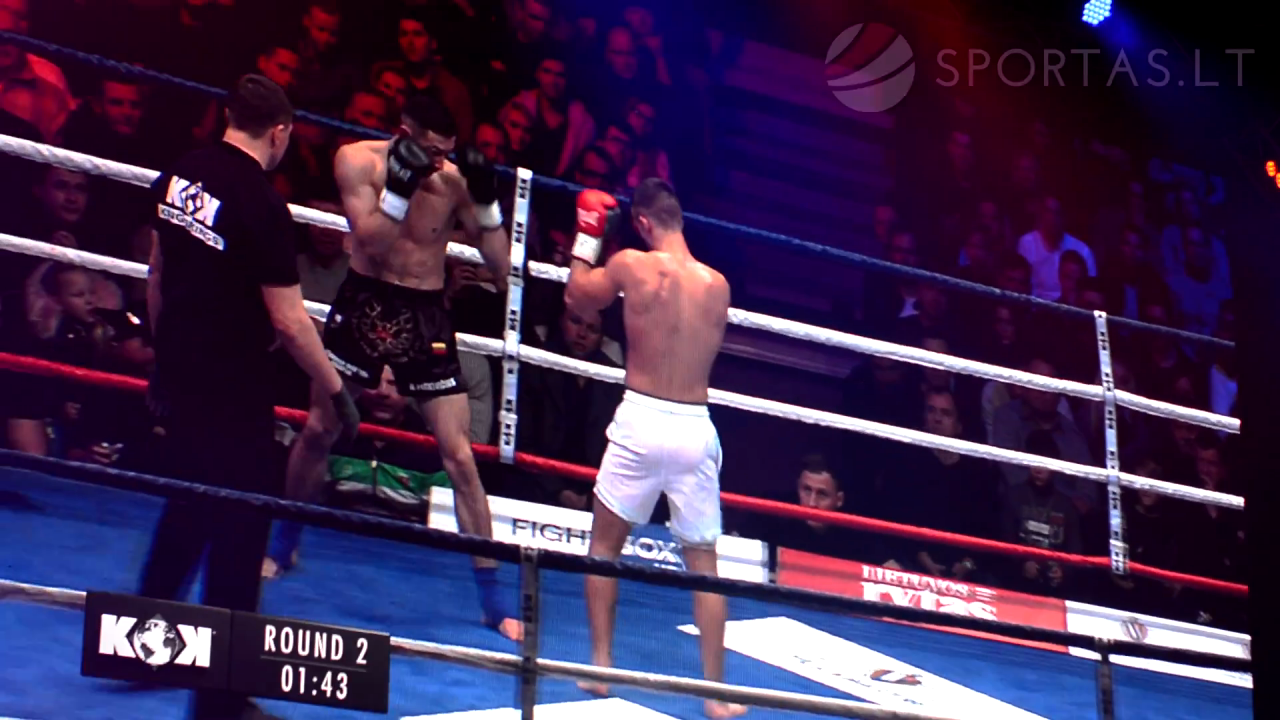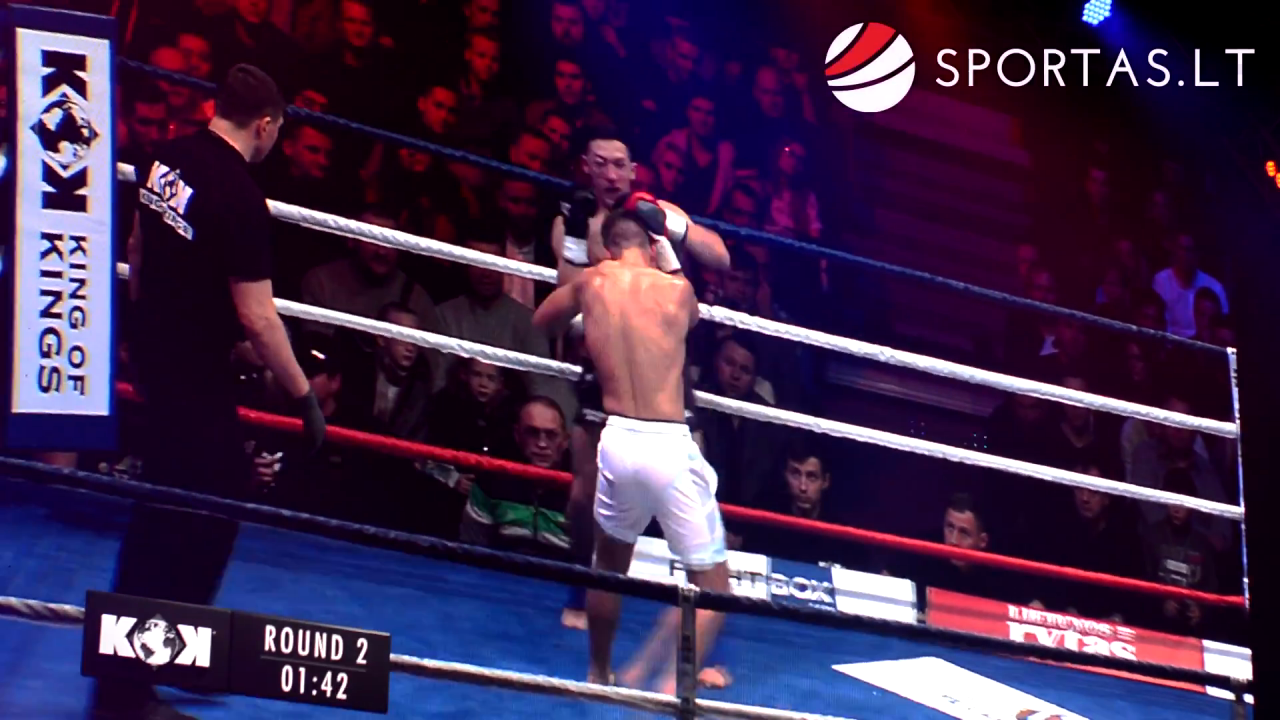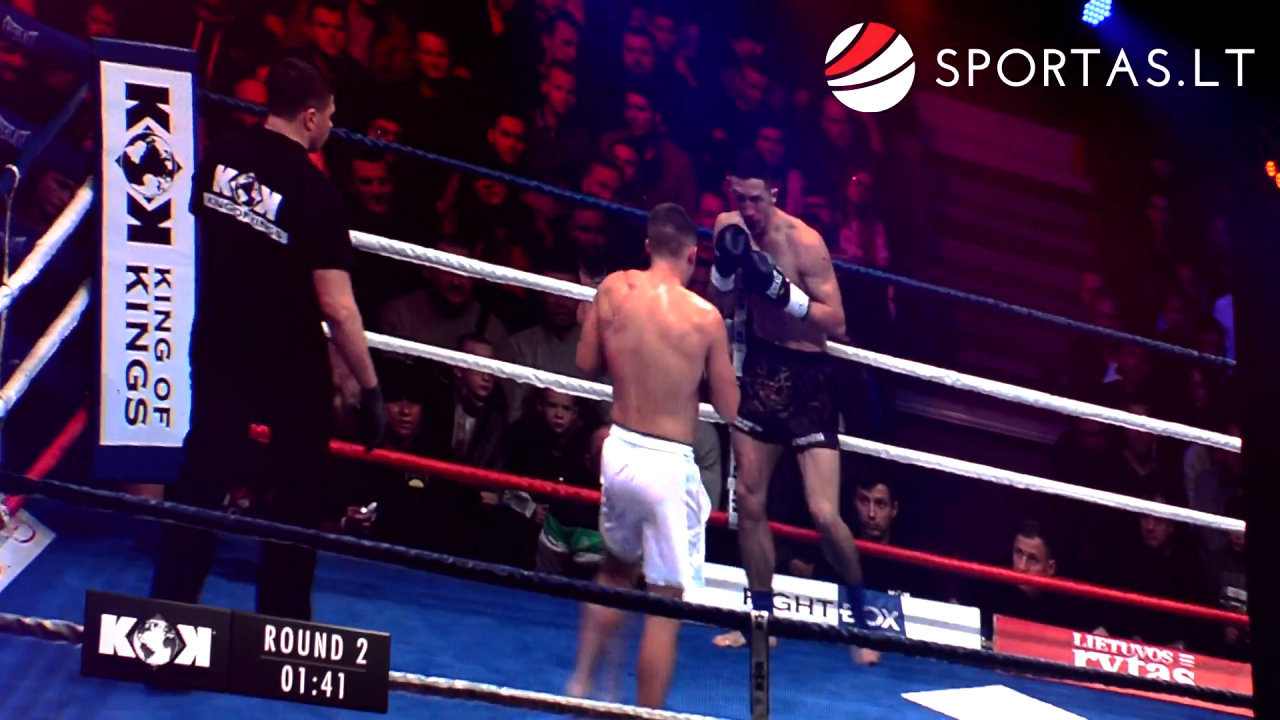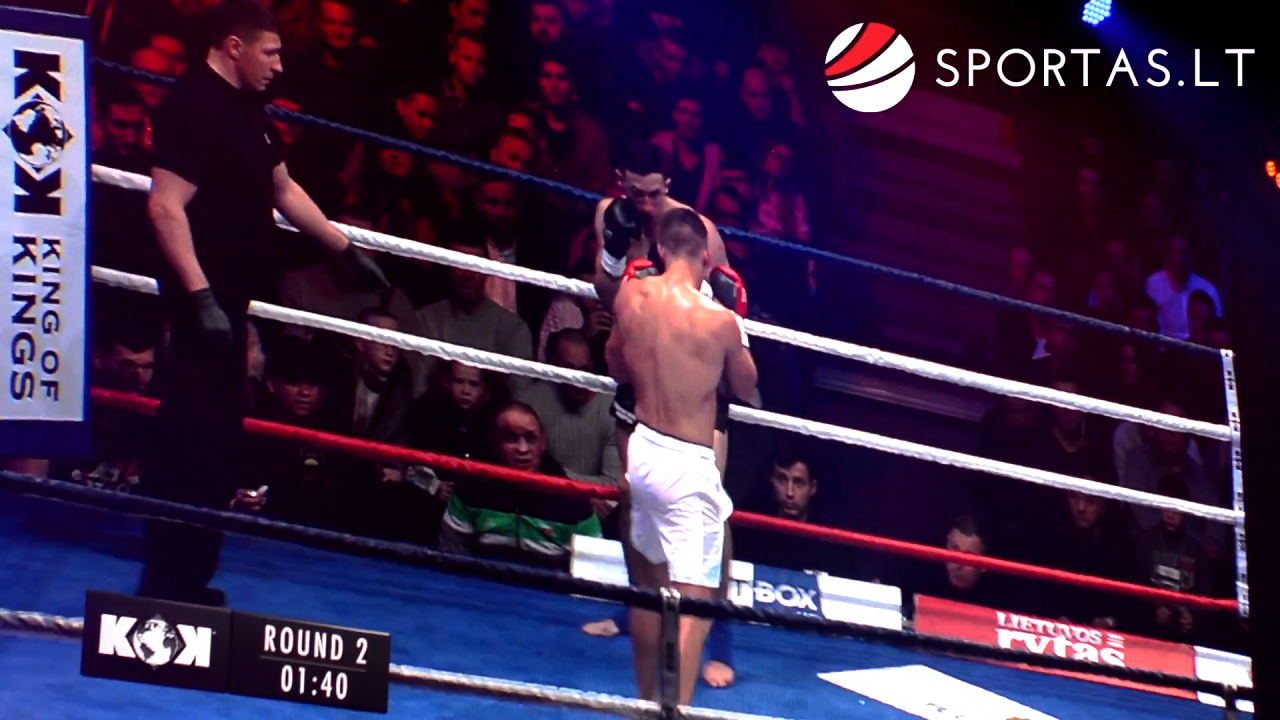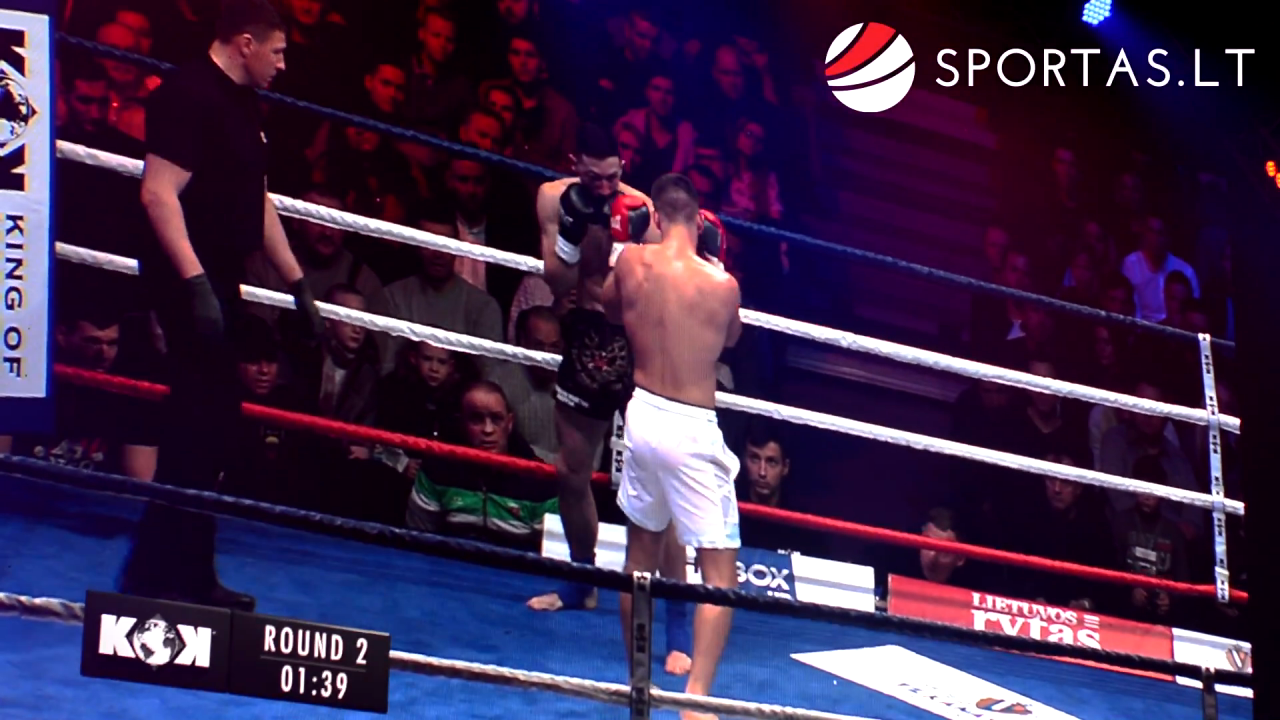
dt=1s
person 1, frame 1
left shoulder: (178, 175)
right shoulder: (262, 206)
left elbow: (157, 274)
right elbow: (288, 320)
right wrist: (337, 390)
left hip: (179, 369)
right hip: (232, 381)
left knee: (192, 505)
right knee: (240, 522)
person 1, frame 2
left shoulder: (167, 157)
right shoulder: (238, 198)
left elbow: (138, 248)
right elbow: (256, 315)
right wrist: (304, 396)
left hip: (157, 347)
right hip: (191, 364)
left knee: (218, 494)
right knee: (174, 514)
person 1, frame 3
left shoulder: (216, 158)
right shoulder: (309, 190)
right elbow: (337, 307)
right wrist: (370, 390)
left hip: (217, 346)
right hip: (289, 361)
left knee: (197, 482)
right knee: (296, 492)
left ankle: (169, 610)
person 1, frame 4
left shoulder: (243, 106)
right shoulder: (195, 104)
left elbow: (283, 190)
right elbow: (165, 206)
left wrist: (347, 250)
right wrist: (201, 296)
left hip: (228, 291)
right hip: (206, 296)
left knee: (200, 436)
right knee: (204, 441)
left ankle: (174, 578)
right ankle: (172, 585)
person 1, frame 5
left shoulder: (242, 104)
right shoulder: (190, 95)
left elbow: (257, 205)
right elbow: (159, 194)
left wrist: (298, 285)
right wrist: (196, 283)
left hip: (217, 279)
right hip: (191, 283)
left knee: (208, 424)
right knee: (204, 424)
left ankle: (187, 572)
right ankle: (158, 569)
person 2, frame 1
left shoulder: (457, 181)
right shoulder: (358, 160)
left elbow: (499, 267)
right elbow: (368, 241)
left wrist: (487, 200)
right wrist: (400, 185)
left hip: (425, 316)
right hip: (363, 304)
left knee: (460, 459)
right knee: (316, 432)
left ankle: (494, 599)
right ankle: (282, 546)
person 2, frame 2
left shoulder: (657, 207)
right shoulder: (569, 223)
left elbow: (720, 261)
left wrist: (666, 221)
right wrist: (575, 234)
right knee: (583, 498)
right ankle: (580, 591)
person 2, frame 3
left shoulder: (804, 241)
right shoulder: (728, 226)
left elbow: (837, 323)
right elbow: (716, 308)
left wrist: (783, 293)
right wrist: (724, 267)
left hip: (807, 373)
right hip: (760, 364)
left knee: (823, 514)
right knee: (749, 502)
left ankle: (859, 606)
right ankle: (763, 617)
person 2, frame 4
left shoulder: (698, 229)
right shoulder: (608, 214)
right elbow: (606, 299)
right wrist: (613, 247)
right knee: (632, 495)
left ankle: (719, 635)
person 2, frame 5
left shoulder: (643, 211)
right shoulder: (553, 197)
right elbow: (558, 283)
left wrist: (637, 243)
right wrist: (571, 229)
left hip: (638, 343)
right hip: (586, 337)
right knee: (571, 475)
left ankle: (678, 625)
right ankle: (581, 583)
person 3, frame 1
left shoulder: (632, 264)
right shoulder: (718, 286)
left elbow: (578, 301)
left wrist: (587, 235)
left hip: (641, 422)
right hip: (695, 430)
left knee: (604, 546)
right knee: (702, 563)
left ankle: (599, 665)
person 3, frame 2
left shoulder: (589, 282)
right shoulder: (677, 290)
left elbow: (545, 318)
right wrist: (662, 239)
left hip: (617, 442)
right hip: (671, 450)
left knee: (609, 565)
right knee: (711, 589)
left ankle: (598, 675)
right ankle: (663, 680)
person 3, frame 3
left shoulder: (613, 288)
right shoulder: (704, 317)
left elbow: (586, 362)
right elbow: (728, 406)
left hip: (620, 452)
right hip: (669, 466)
left knee: (616, 573)
left ankle: (583, 680)
person 3, frame 4
left shoulder: (630, 295)
right shoulder: (719, 320)
right elbow: (746, 389)
left hip: (644, 453)
right hip: (689, 467)
left knee: (651, 582)
right knee: (692, 608)
left ankle: (647, 702)
person 3, frame 5
left shoulder: (631, 260)
right shoulder: (723, 284)
left hip: (642, 417)
right hip: (693, 430)
left knee: (642, 549)
right knee: (719, 572)
